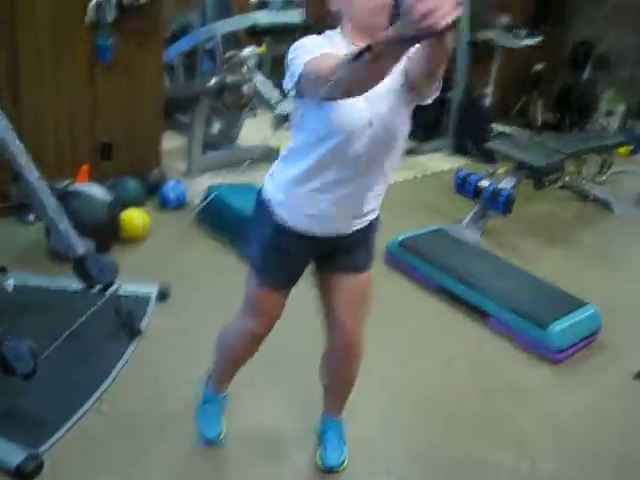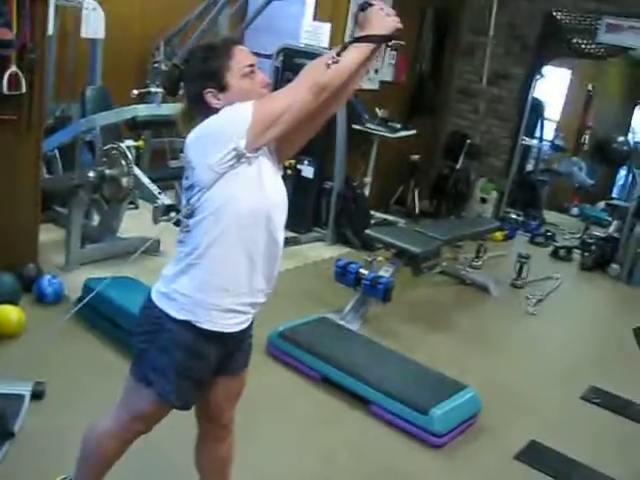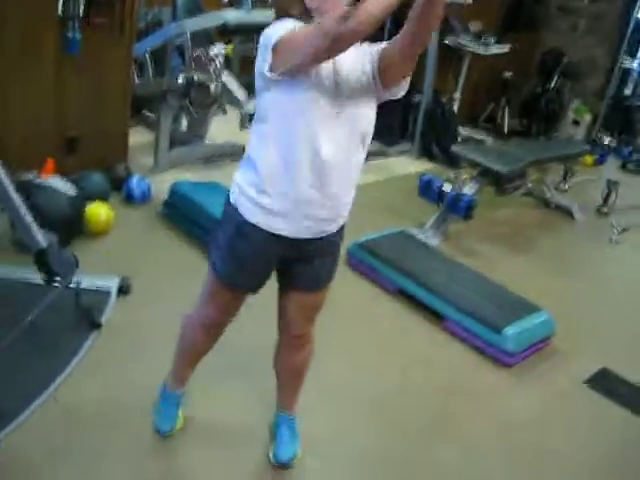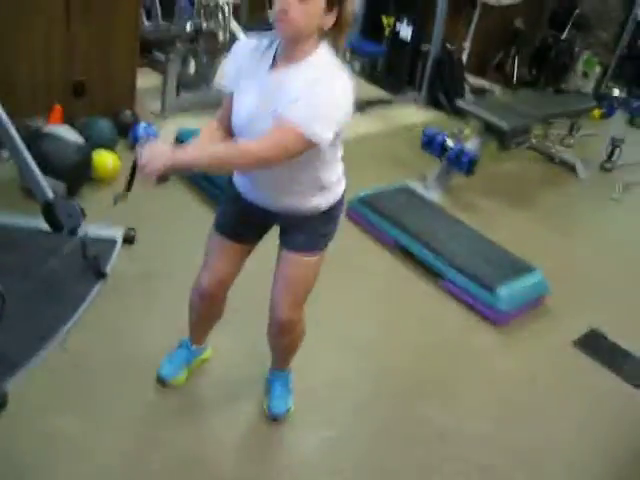
dt=0.7s
person 1, frame 1
left shoulder: (410, 60)
right shoulder: (309, 53)
left elbow: (427, 73)
right elbow: (346, 80)
right wrist: (391, 42)
left hip: (355, 226)
right hip: (289, 215)
left knee: (348, 340)
right knee: (253, 327)
left ankle: (332, 420)
right ankle: (215, 390)
person 1, frame 2
left shoulder: (260, 146)
right shoulder: (214, 135)
left elbow: (325, 102)
right elbow: (313, 89)
left wrist: (371, 42)
left hip: (233, 323)
right hip: (185, 321)
left knee: (218, 423)
right knee: (133, 420)
person 1, frame 3
left shoulder: (372, 61)
left elbow: (409, 48)
right elbow: (331, 39)
left hip: (321, 231)
right hip: (255, 217)
left knee: (297, 333)
right knee: (212, 315)
left ankle: (286, 418)
right ankle: (172, 388)
person 1, frame 4
left shoulder: (329, 87)
right shoulder: (248, 50)
left elbow: (259, 154)
right elbow: (223, 125)
left wrist: (175, 157)
right wrist: (177, 153)
left hip: (310, 208)
right hip: (249, 192)
left knee: (286, 314)
right knee: (209, 286)
left ankle: (280, 373)
right ankle: (194, 346)
